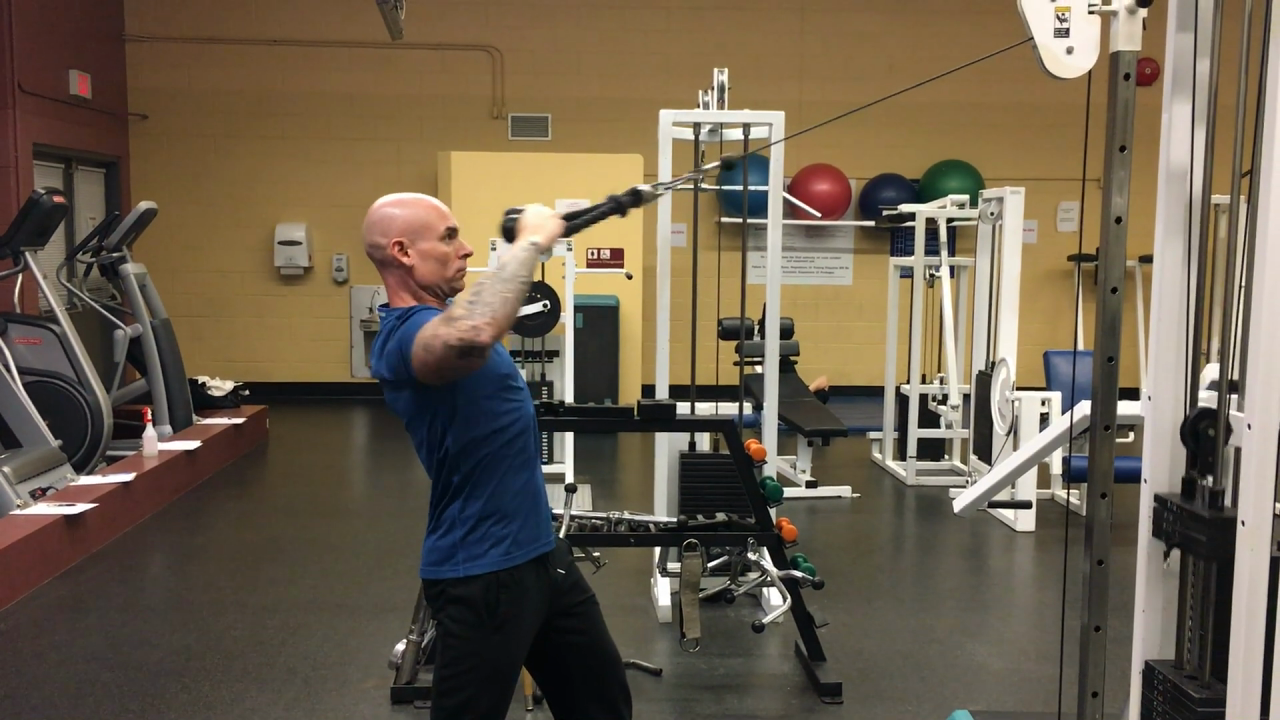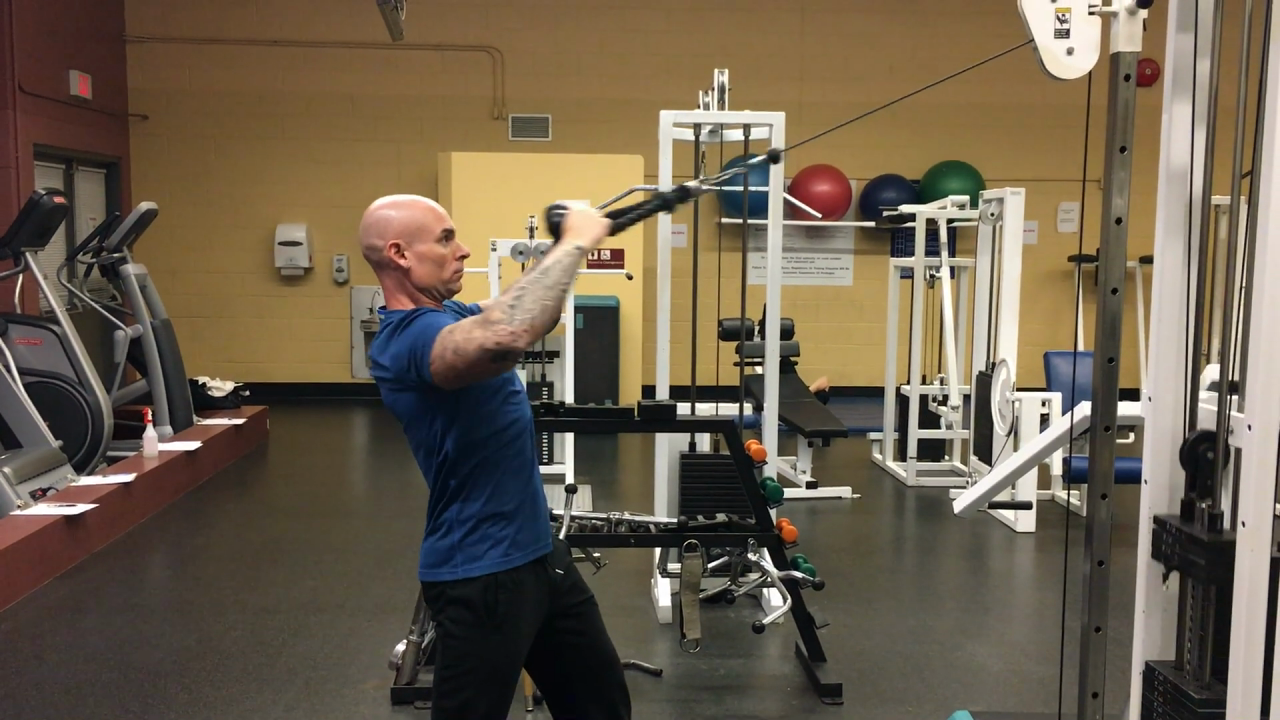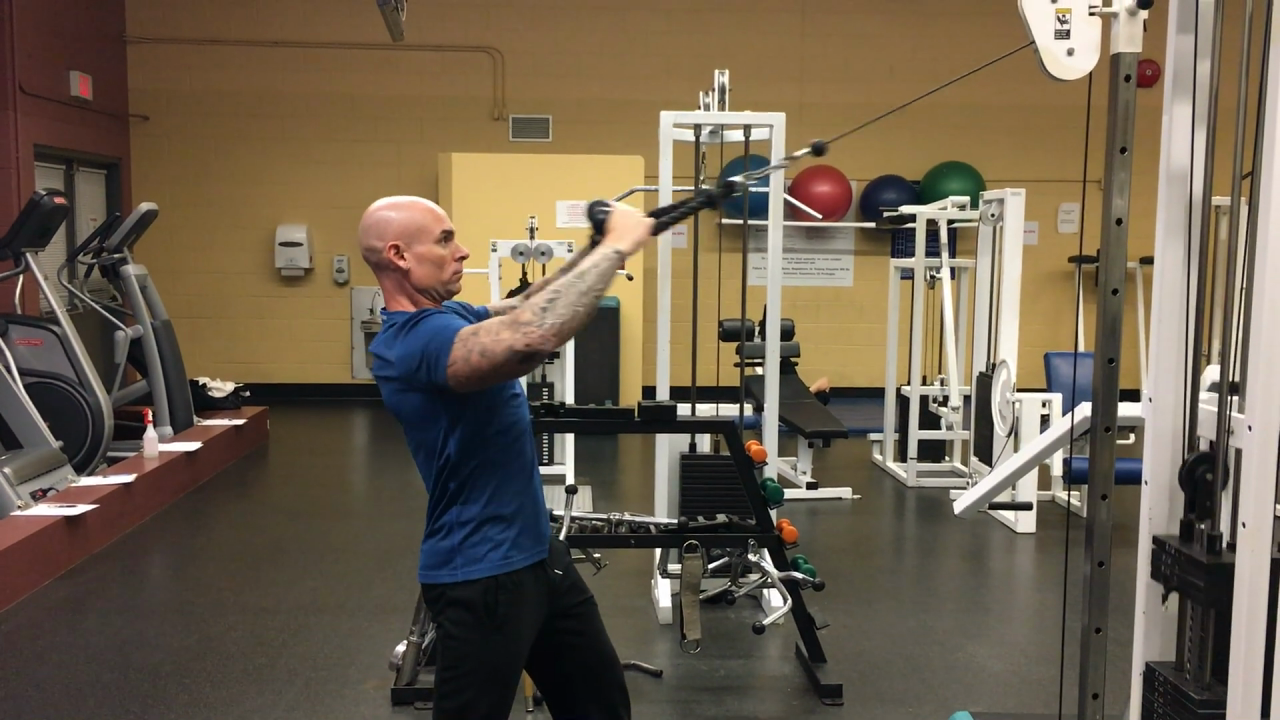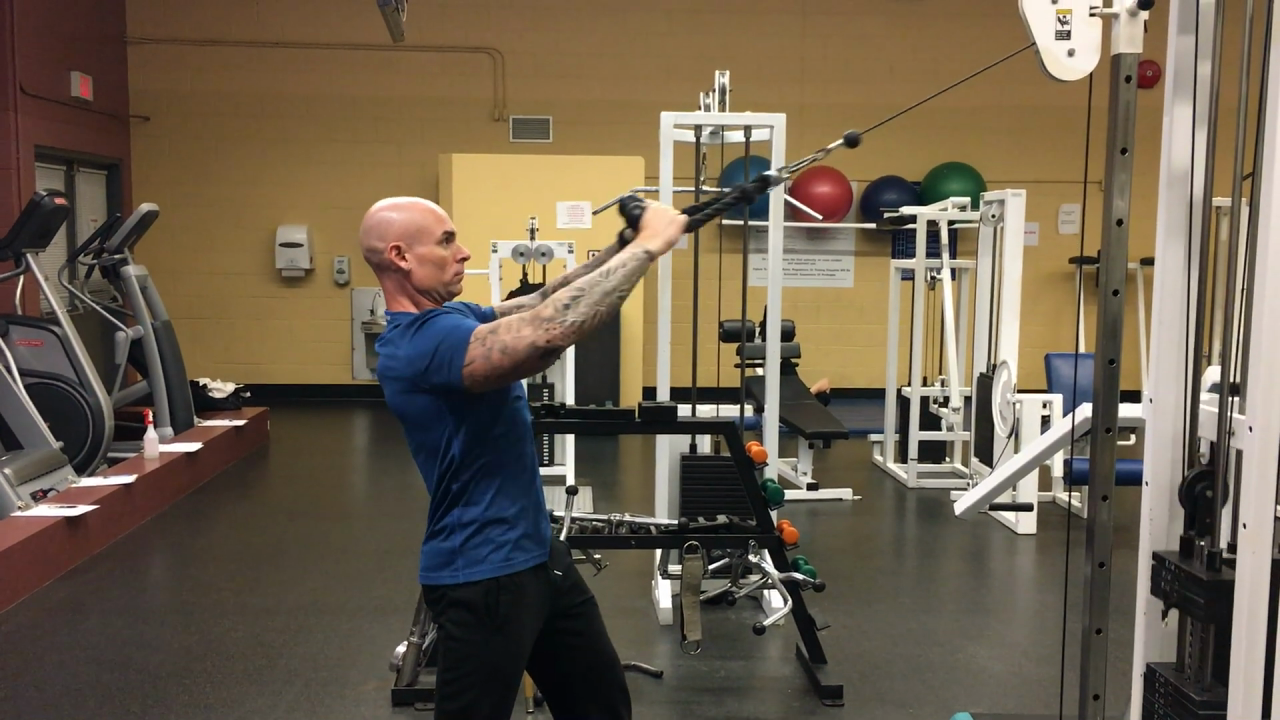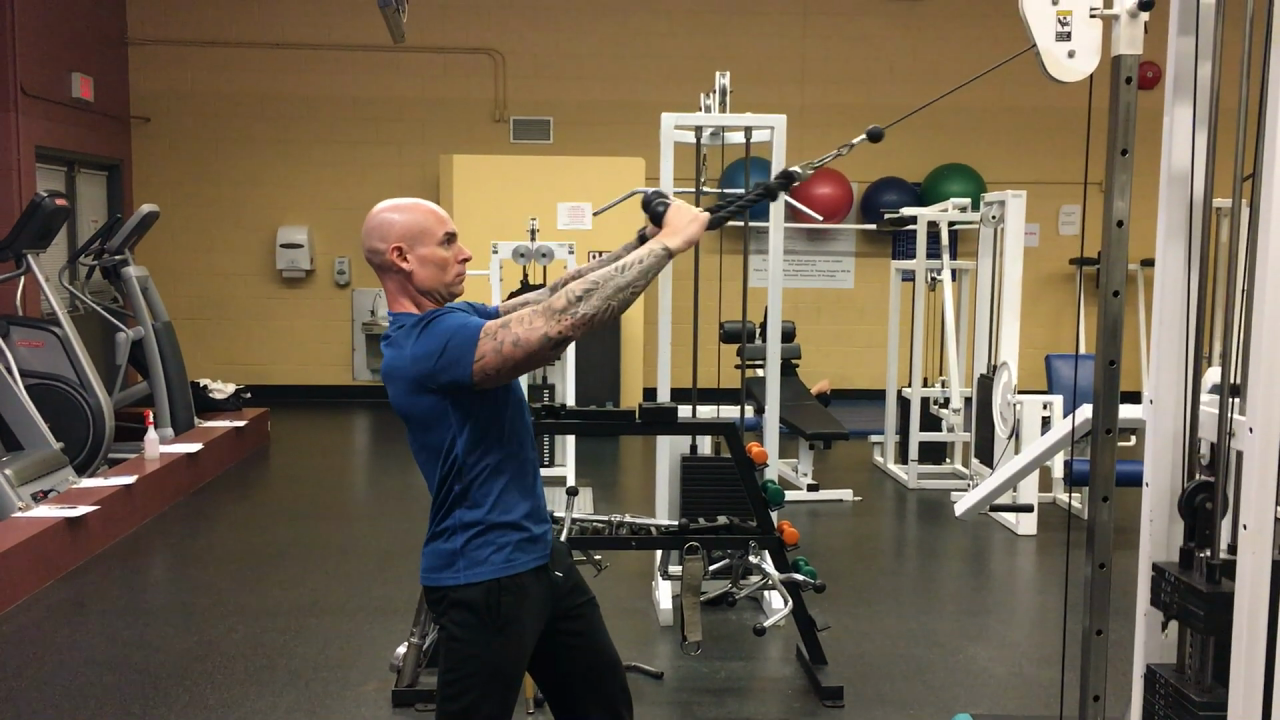
dt=0.1s
person 1, frame 1
left shoulder: (434, 322)
right shoulder: (406, 334)
left elbow: (476, 319)
right elbow: (472, 335)
left wrist: (529, 240)
right wrist: (530, 243)
left hip: (538, 550)
right hip: (482, 572)
person 1, frame 2
left shoulder: (443, 316)
right shoulder: (409, 340)
left elbow: (500, 313)
right elbow: (507, 336)
left wrist: (571, 244)
right wrist: (575, 245)
left hip: (536, 550)
right hip: (481, 573)
person 1, frame 3
left shoulder: (446, 319)
right shoulder: (415, 342)
left elbow: (524, 312)
right elbow: (534, 337)
left wrist: (603, 247)
right wrist: (617, 245)
left hip: (536, 552)
right hip: (481, 575)
person 1, frame 4
left shoulder: (448, 319)
right shoulder: (421, 345)
left elbow: (536, 305)
right elbow: (549, 331)
left wrist: (623, 245)
right wrist: (648, 246)
left hip: (536, 553)
right hip: (482, 576)
person 1, frame 5
left shoulder: (451, 320)
right shoulder: (426, 345)
left elbow: (544, 301)
right elbow: (560, 322)
left wrist: (641, 243)
right wrist: (667, 243)
left hip: (537, 555)
right hip: (483, 577)
